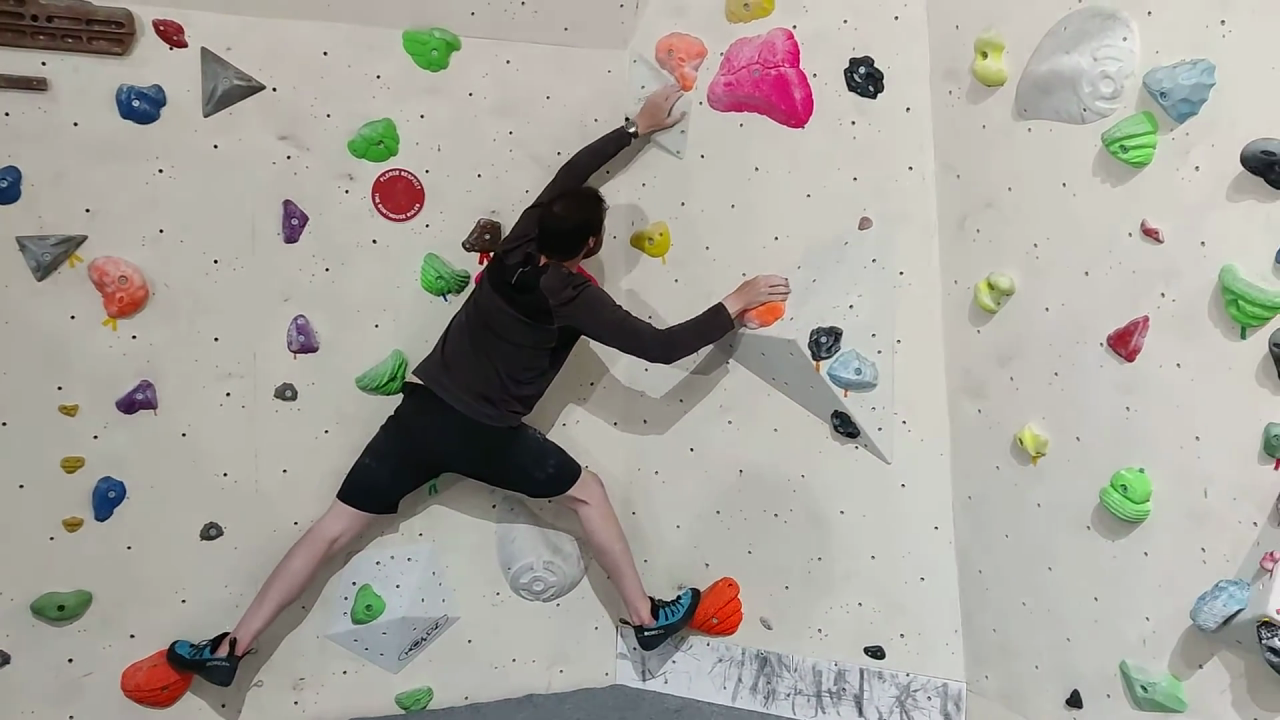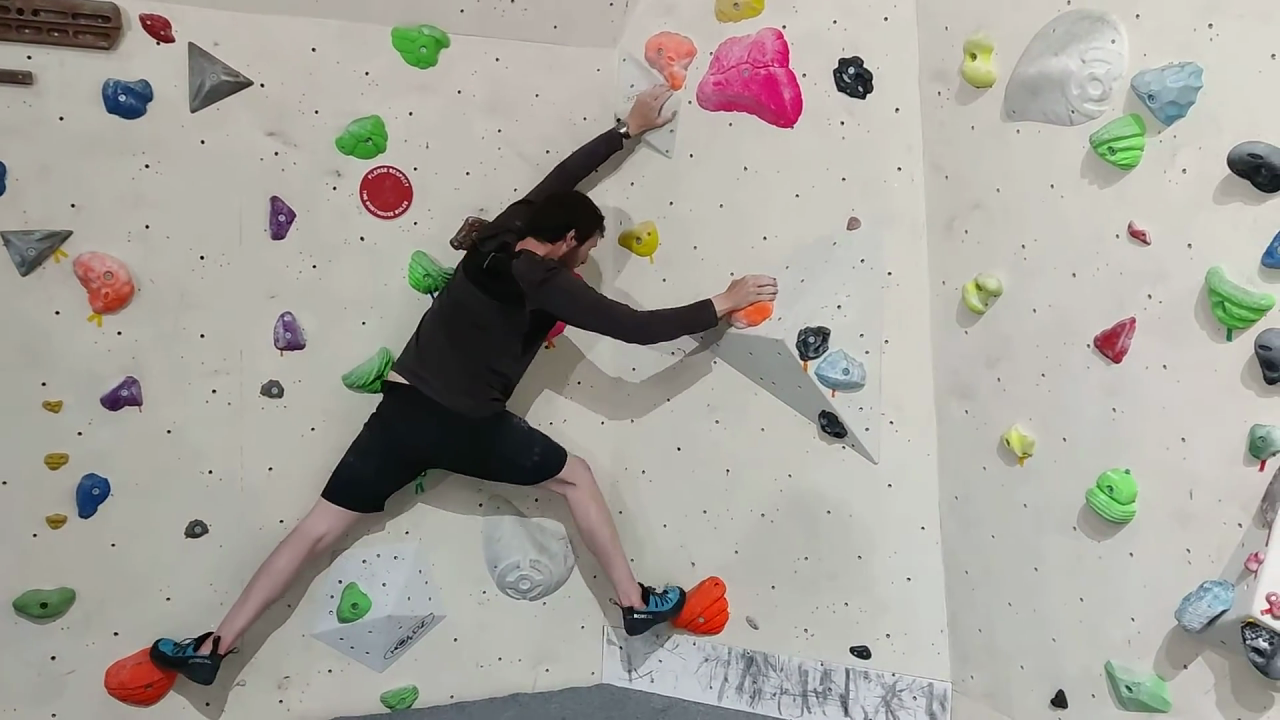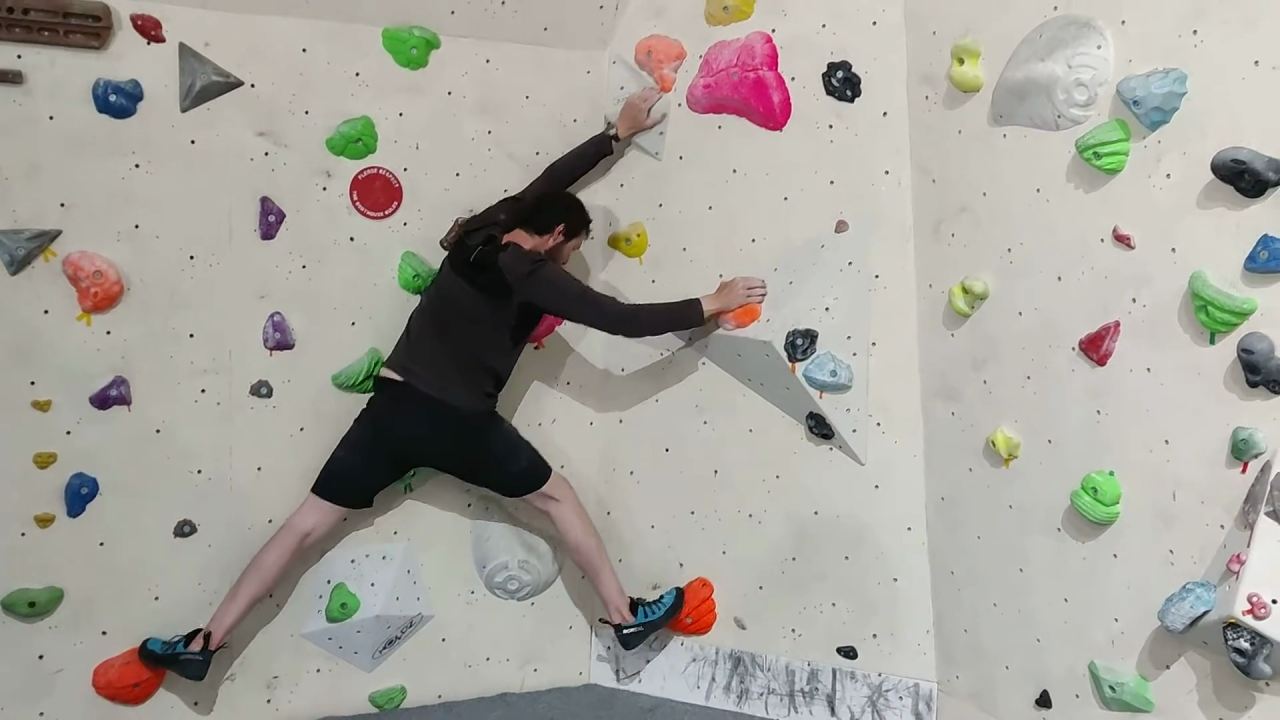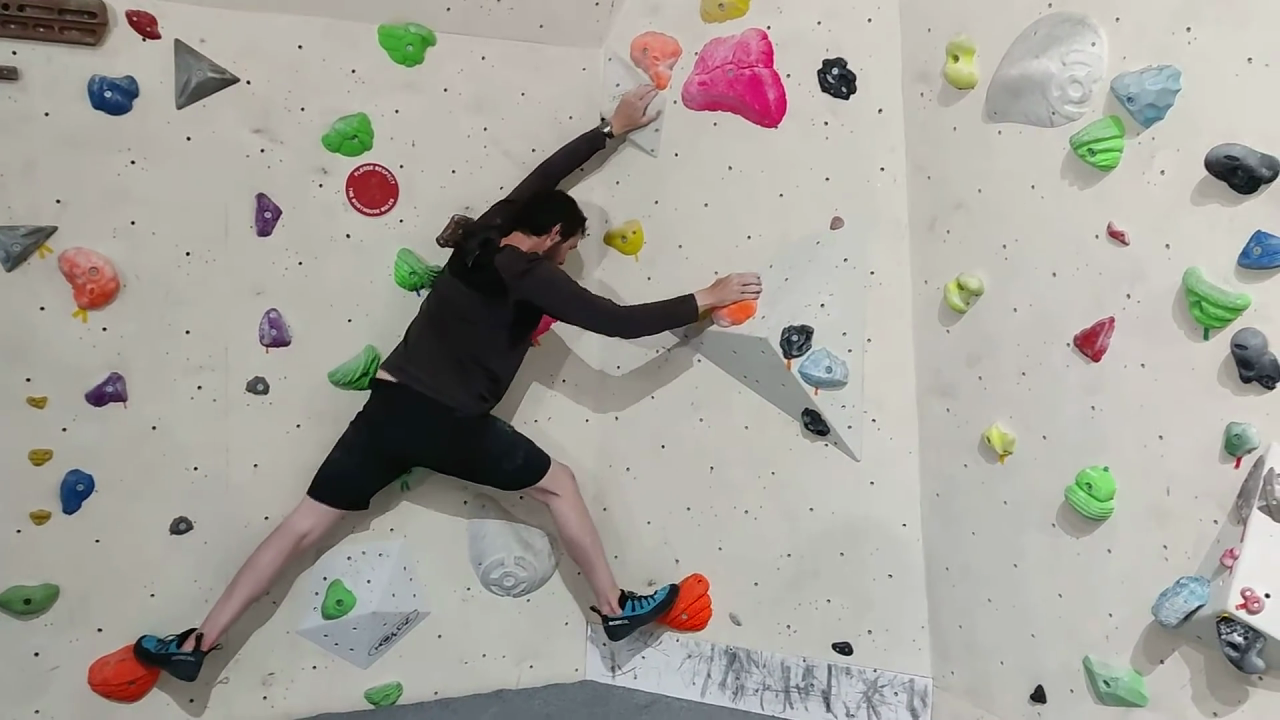
dt=0.4s
person 1, frame 1
left shoulder: (520, 242)
right shoulder: (574, 299)
left elbow: (569, 172)
right elbow: (662, 347)
left wrist: (635, 128)
right wrist: (734, 304)
left hip: (421, 412)
right hip: (483, 434)
left knee: (331, 530)
right knee: (588, 493)
left ankle: (230, 649)
right ankle: (645, 618)
person 1, frame 2
left shoulder: (499, 235)
right shoulder: (548, 285)
left elbow: (562, 176)
right elbow: (639, 328)
left wrist: (627, 130)
right wrist: (721, 304)
left hip: (401, 410)
right hip: (466, 427)
left knee: (317, 529)
right knee: (578, 477)
left ankle: (213, 647)
right ankle: (634, 604)
person 1, frame 3
left shoulder: (481, 231)
right shoulder: (534, 276)
left elbow: (549, 180)
right elbow: (626, 320)
left wrist: (617, 134)
right wrist: (710, 305)
left hip: (391, 406)
right hip: (455, 423)
left knee: (305, 525)
right knee: (558, 494)
left ankle: (205, 643)
right ankle: (624, 616)
person 1, frame 4
left shoulder: (483, 235)
right shoulder: (532, 276)
left elbow: (542, 176)
right elbow: (623, 322)
left wrist: (610, 129)
right wrist: (705, 298)
left hip: (389, 407)
right hip: (450, 426)
left knee: (302, 526)
right knee: (559, 484)
left ankle: (196, 644)
right ankle: (614, 608)
